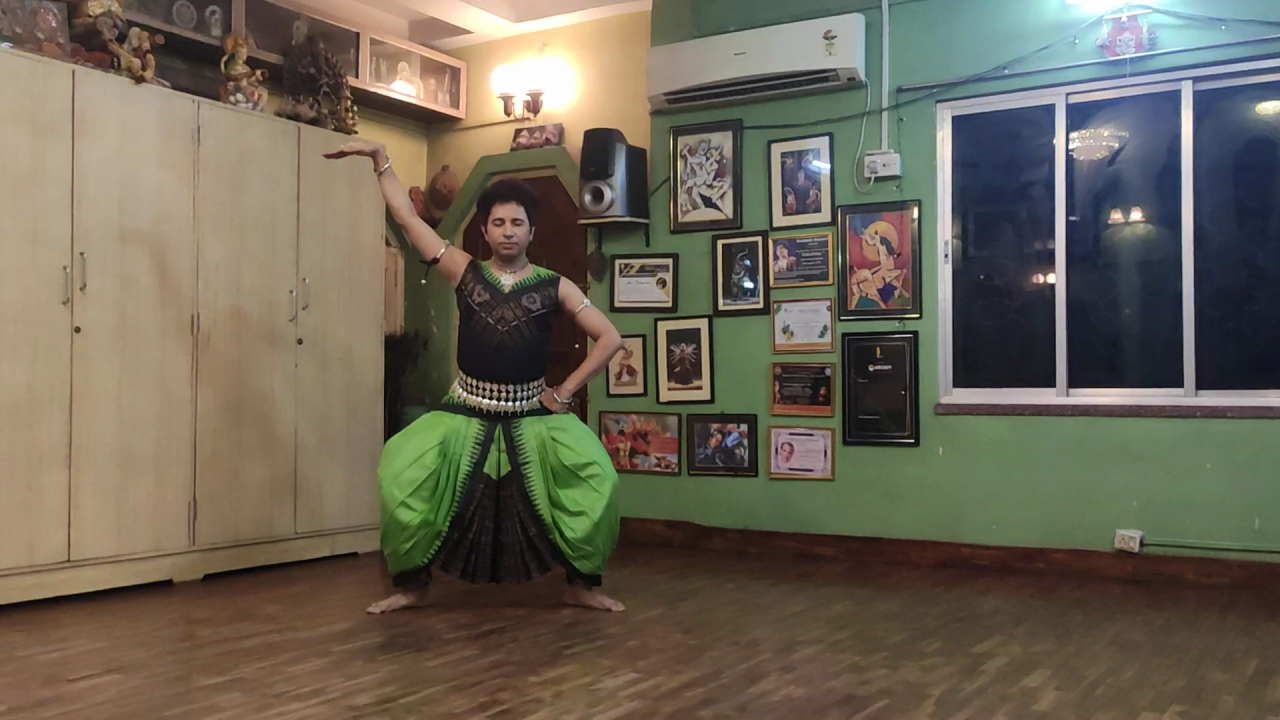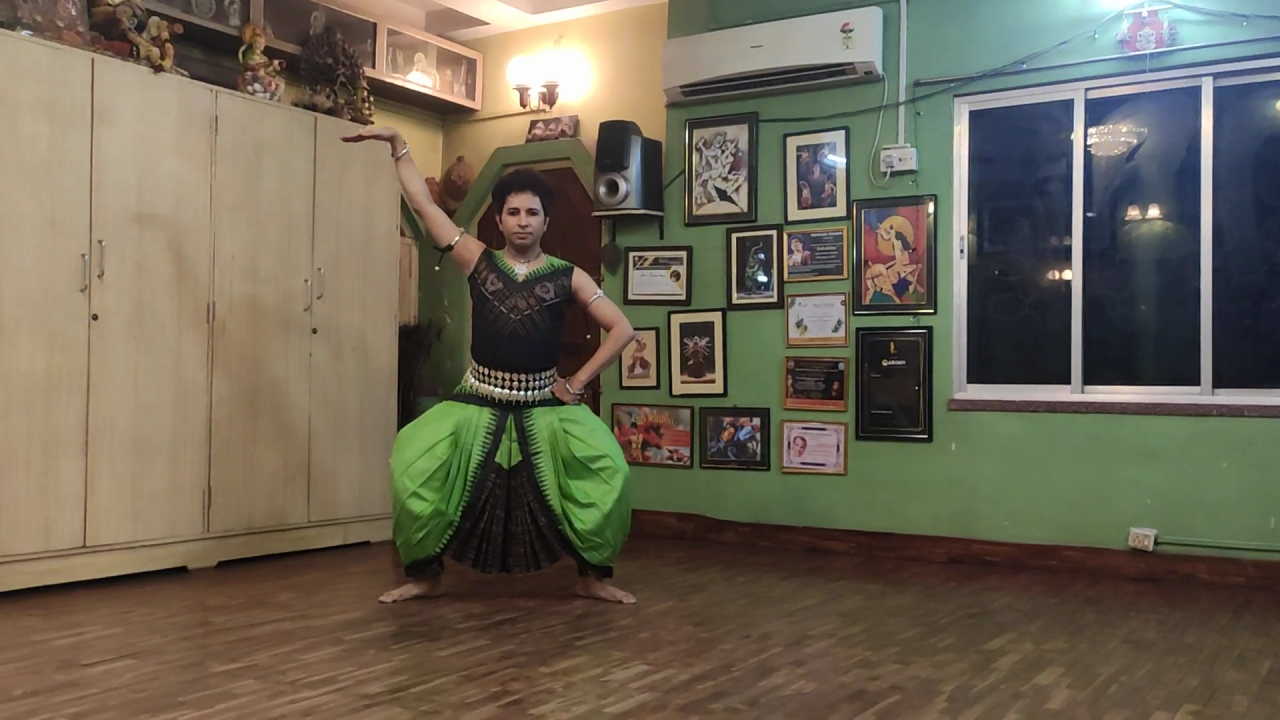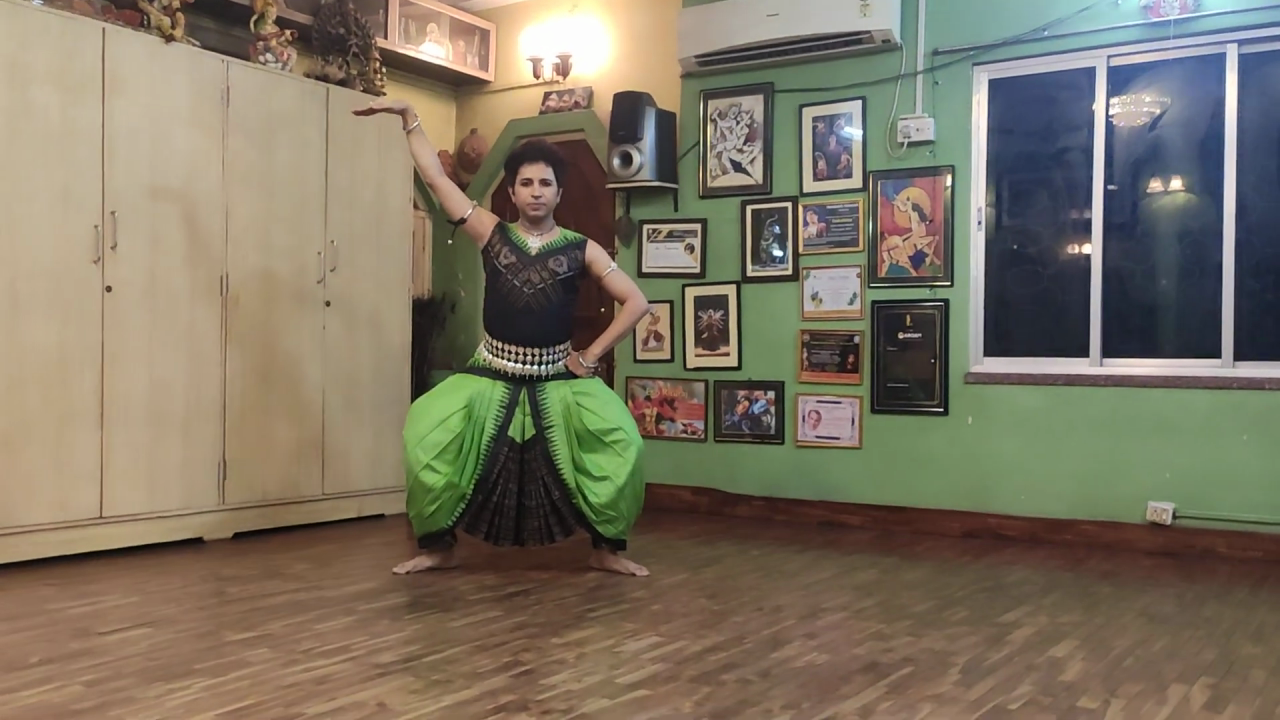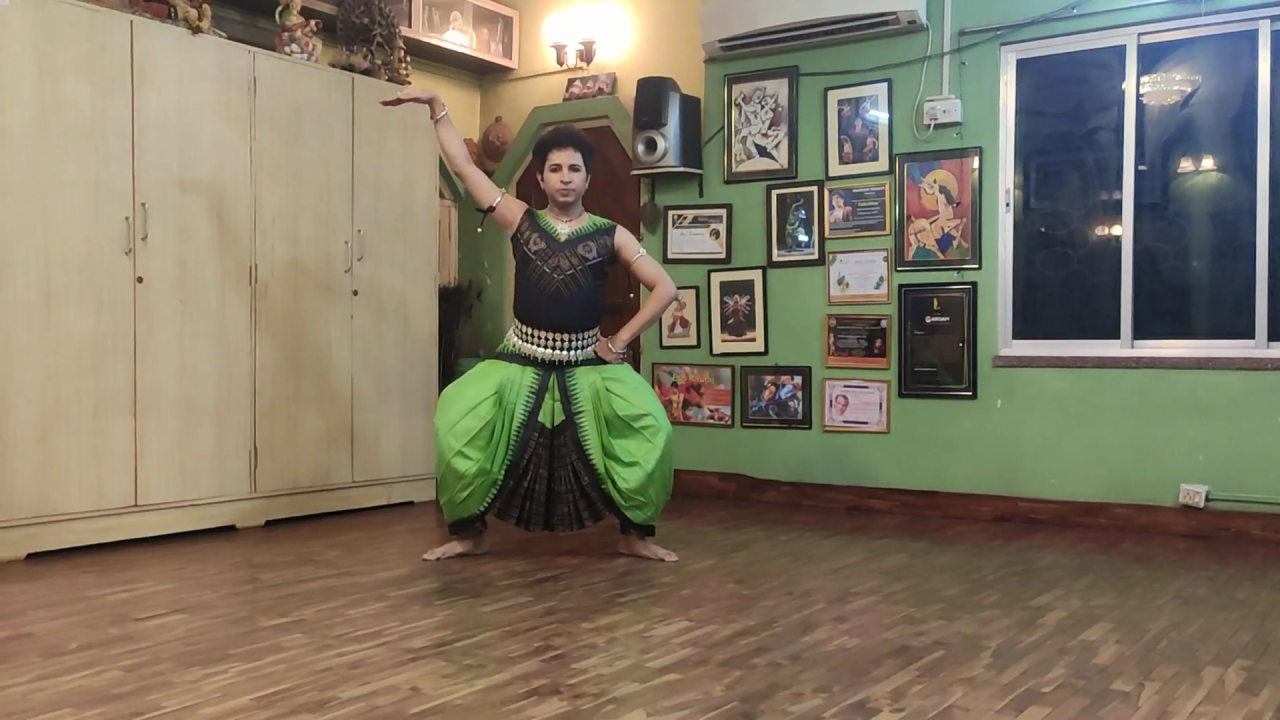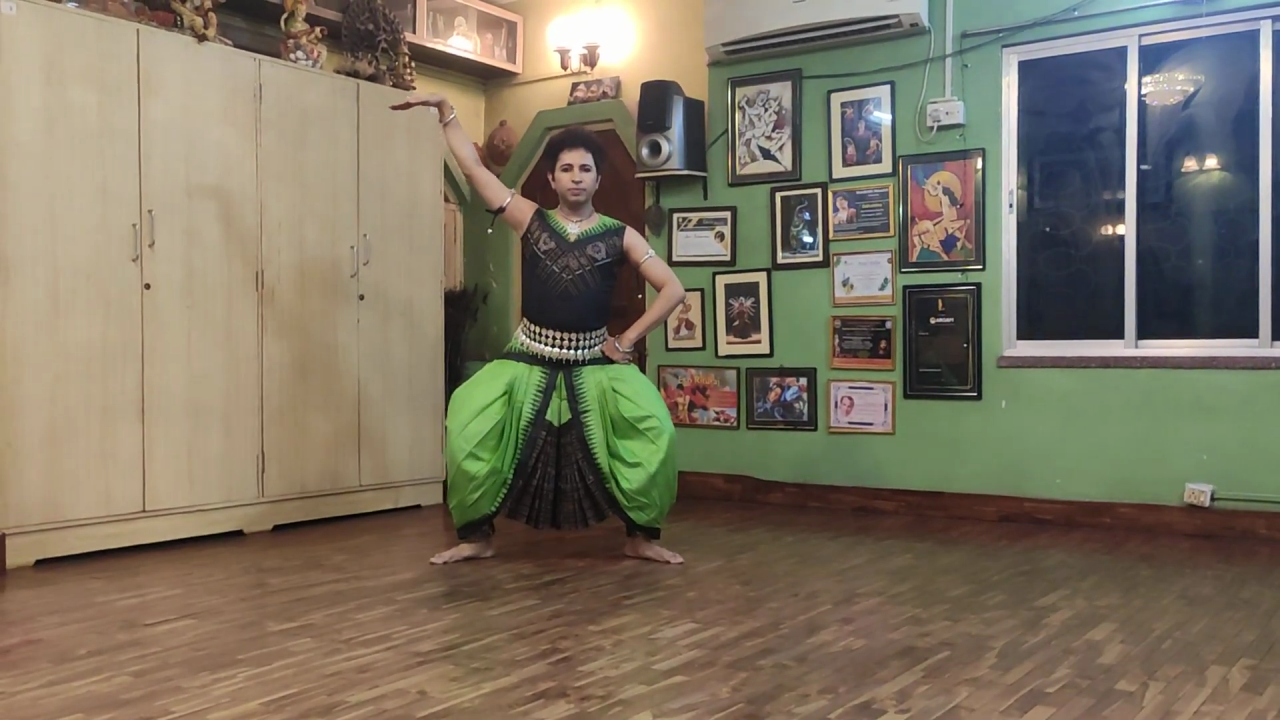
dt=1s
person 1, frame 1
left shoulder: (554, 286)
right shoulder: (464, 273)
left elbow: (609, 337)
right elbow: (407, 216)
left wrist: (565, 391)
right wrist: (379, 157)
left hip: (533, 415)
right hip: (466, 413)
left knee: (597, 477)
right knee: (400, 473)
left ankle: (582, 583)
right ankle: (412, 583)
person 1, frame 2
left shoulder: (568, 277)
right shoulder: (478, 261)
left elbow: (622, 329)
right elbow: (423, 204)
left wrist: (578, 382)
right wrist: (397, 143)
left hip: (545, 404)
right hip: (479, 402)
left knee: (608, 468)
right knee: (412, 461)
left ankle: (593, 576)
right ankle: (425, 574)
person 1, frame 3
left shoulder: (581, 249)
right shoulder: (491, 234)
left elbow: (636, 302)
right elbow: (435, 177)
left wrist: (591, 355)
right wrist: (409, 116)
left hip: (558, 378)
right hip: (491, 375)
left knee: (622, 442)
right knee: (425, 434)
left ankle: (606, 548)
right ankle: (439, 545)
person 1, frame 4
left shoulder: (610, 235)
right shoulder: (520, 221)
left elbow: (665, 288)
right elbow: (463, 166)
left wrist: (621, 340)
right wrist: (436, 105)
left hip: (588, 364)
right hip: (521, 361)
left knee: (651, 428)
right knee: (455, 422)
left ankle: (635, 534)
right ankle: (469, 532)
person 1, frame 5
left shoulder: (620, 236)
right shoulder: (531, 220)
left elbow: (673, 288)
right elbow: (473, 167)
left wrist: (628, 340)
right wrist: (445, 109)
left hip: (595, 362)
right hip: (530, 359)
left knee: (655, 428)
right knee: (467, 421)
left ankle: (642, 535)
right ankle: (476, 535)
